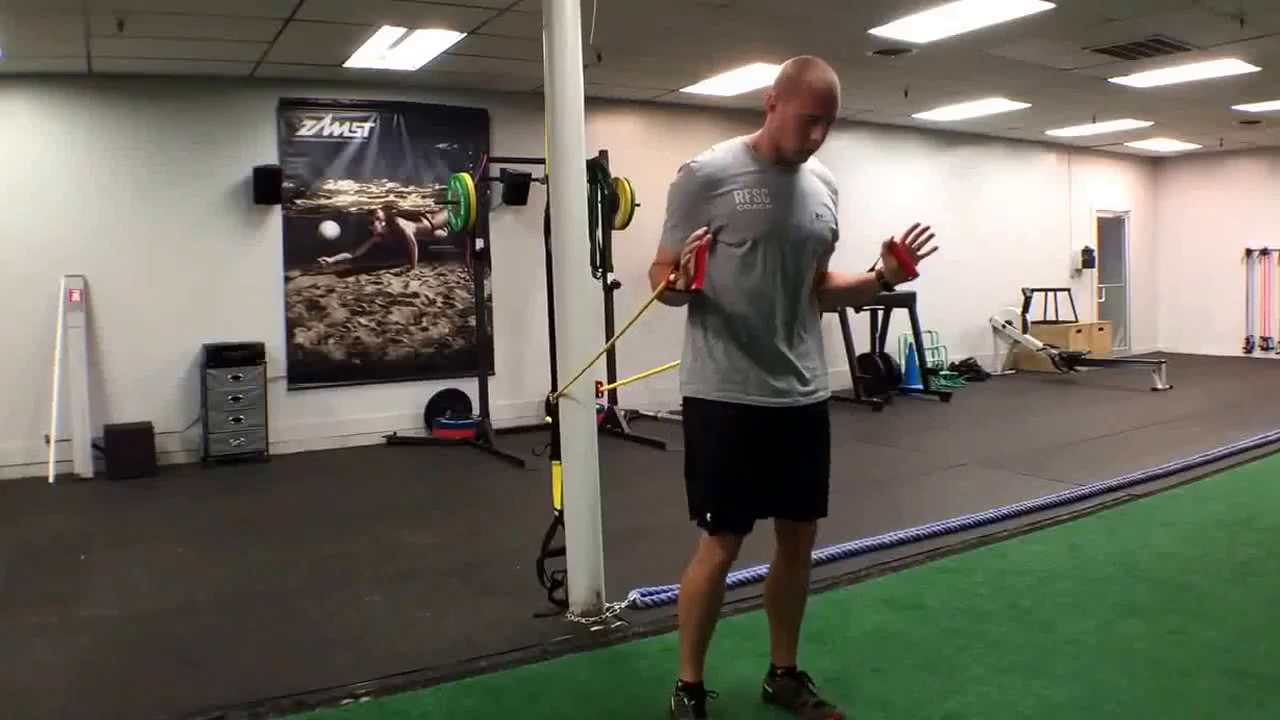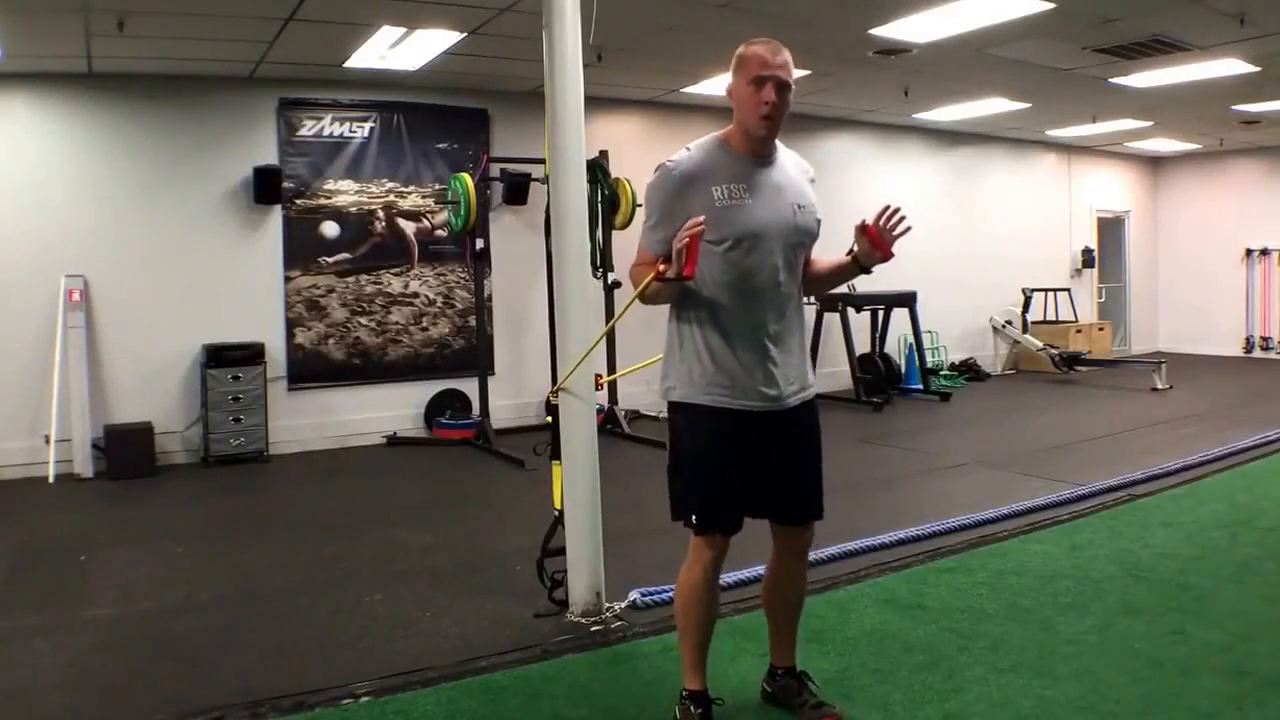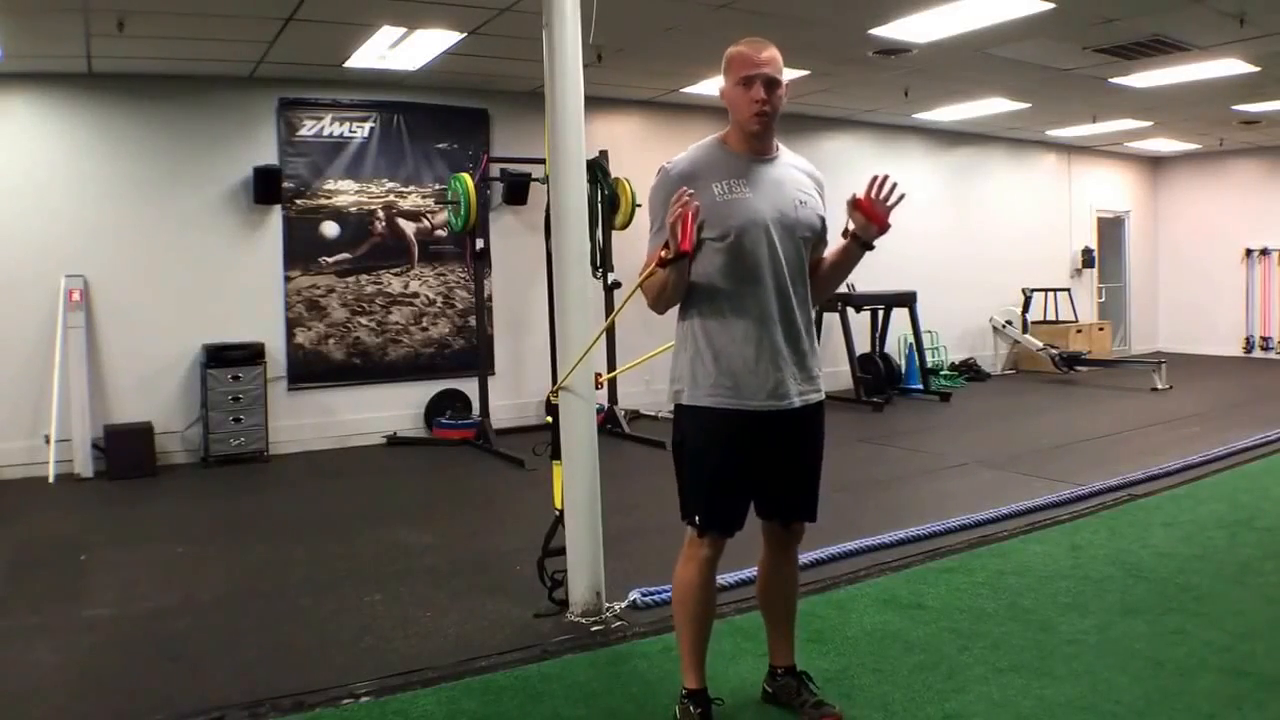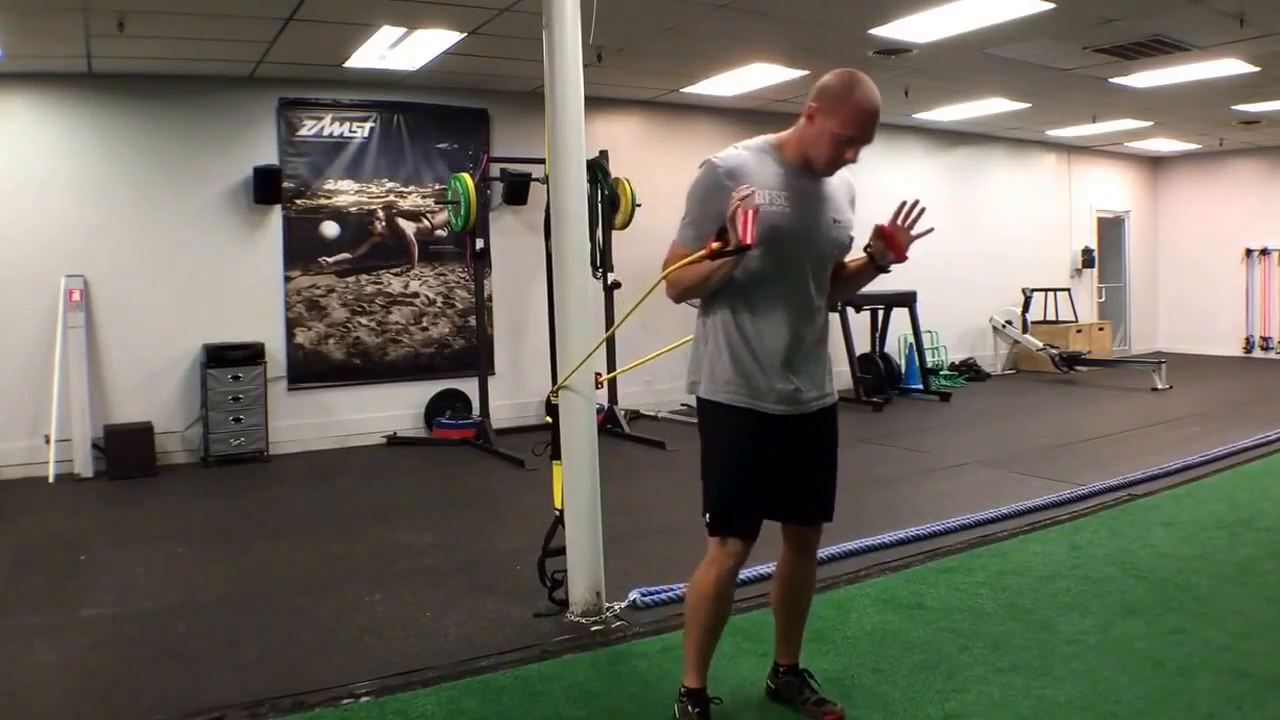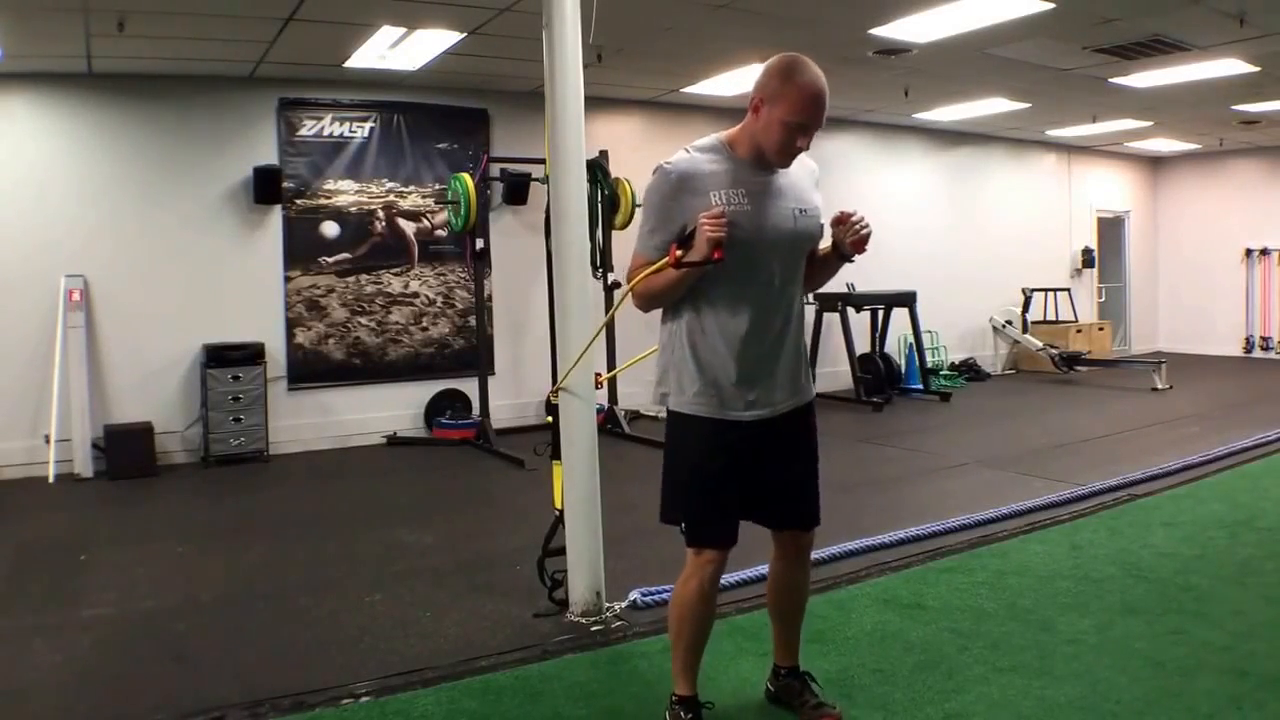
dt=1s
person 1, frame 1
left shoulder: (822, 186)
right shoulder: (707, 175)
right elbow: (662, 278)
left wrist: (881, 279)
right wrist: (684, 283)
left hip: (803, 392)
right hip: (724, 394)
left knee: (798, 536)
right knee: (721, 543)
person 1, frame 2
left shoulder: (800, 175)
right shoulder: (684, 173)
right elbow: (644, 282)
left wrist: (858, 261)
right wrist: (675, 271)
left hip: (790, 393)
right hip: (711, 396)
left knee: (795, 537)
right knee: (710, 543)
person 1, frame 3
left shoulder: (806, 176)
right shoulder: (685, 175)
right elbow: (657, 299)
left wrist: (859, 240)
right wrist: (678, 254)
left hip: (798, 393)
right hip: (716, 396)
left knee: (785, 535)
right knee: (706, 542)
person 1, frame 4
left shoulder: (840, 191)
right shoulder: (728, 172)
right elbow: (677, 284)
left wrist: (878, 259)
right wrist: (732, 251)
left hip: (810, 395)
right hip: (735, 394)
left knee: (804, 537)
right knee: (729, 546)
person 1, frame 5
left shoulder: (804, 178)
right shoulder: (682, 176)
right elbow: (643, 293)
left wrist: (840, 252)
right wrist: (695, 259)
left hip: (789, 399)
right hip: (707, 404)
left knee: (796, 541)
right knee: (708, 556)
